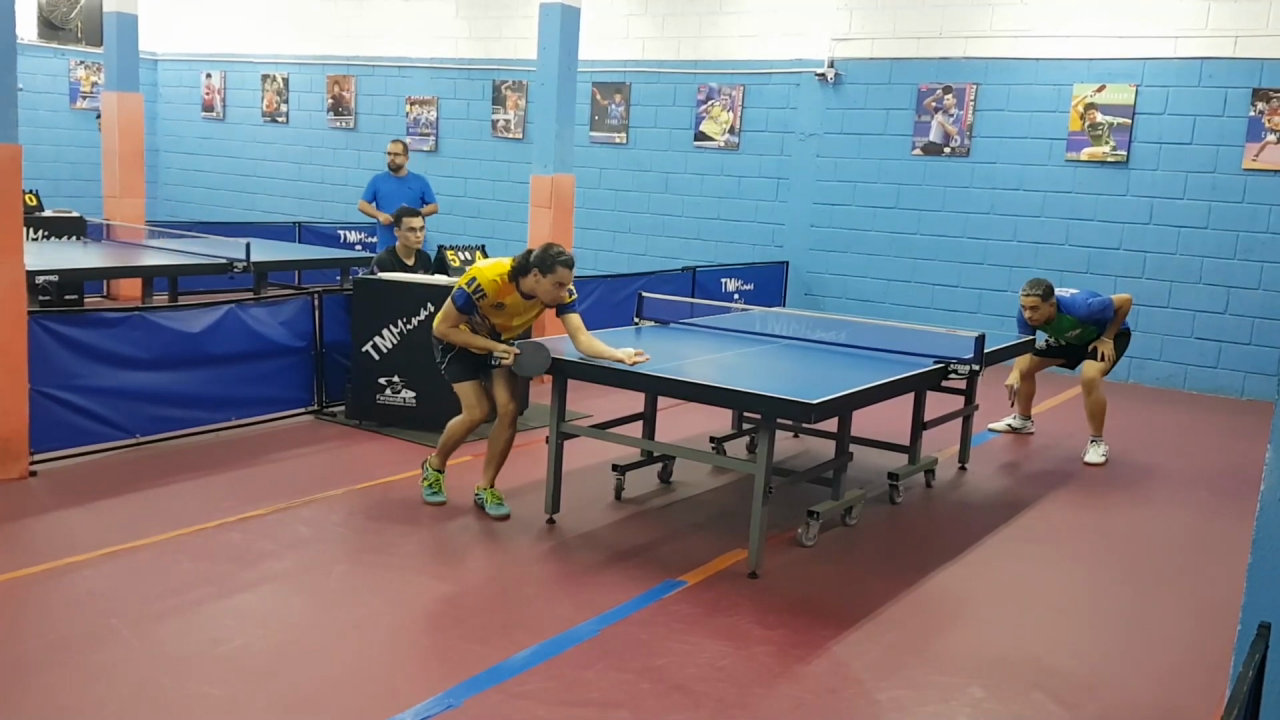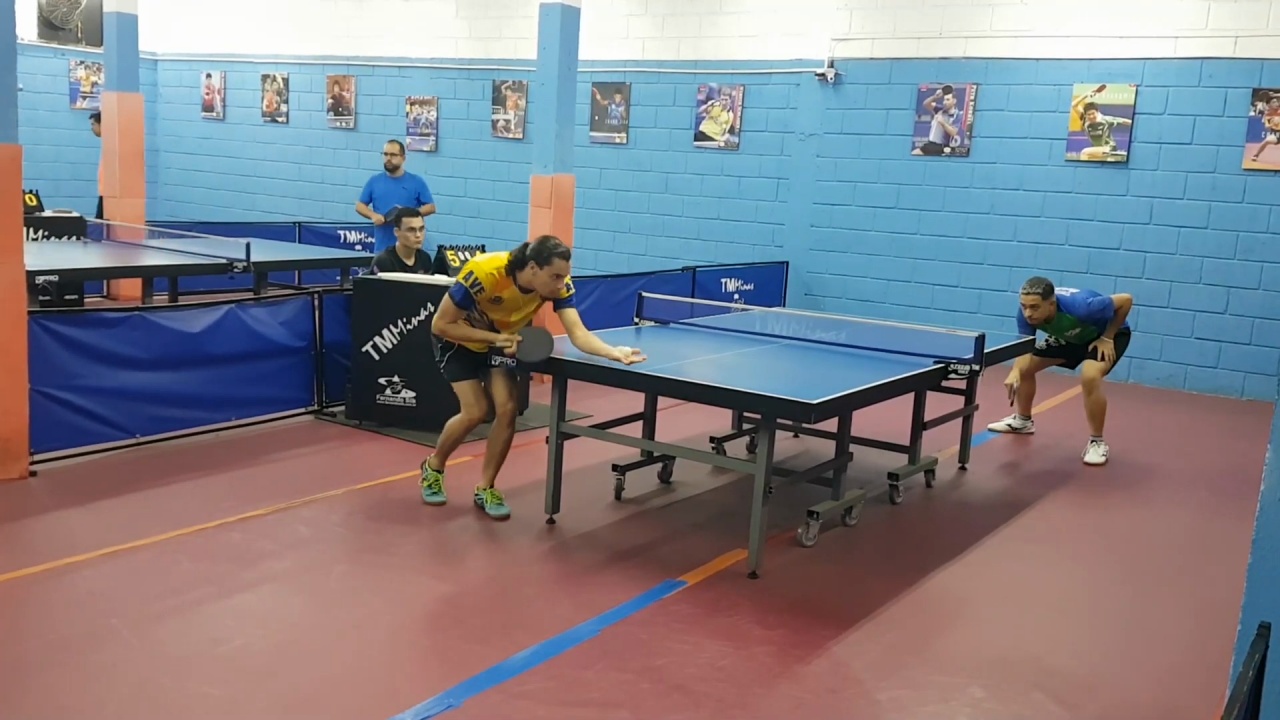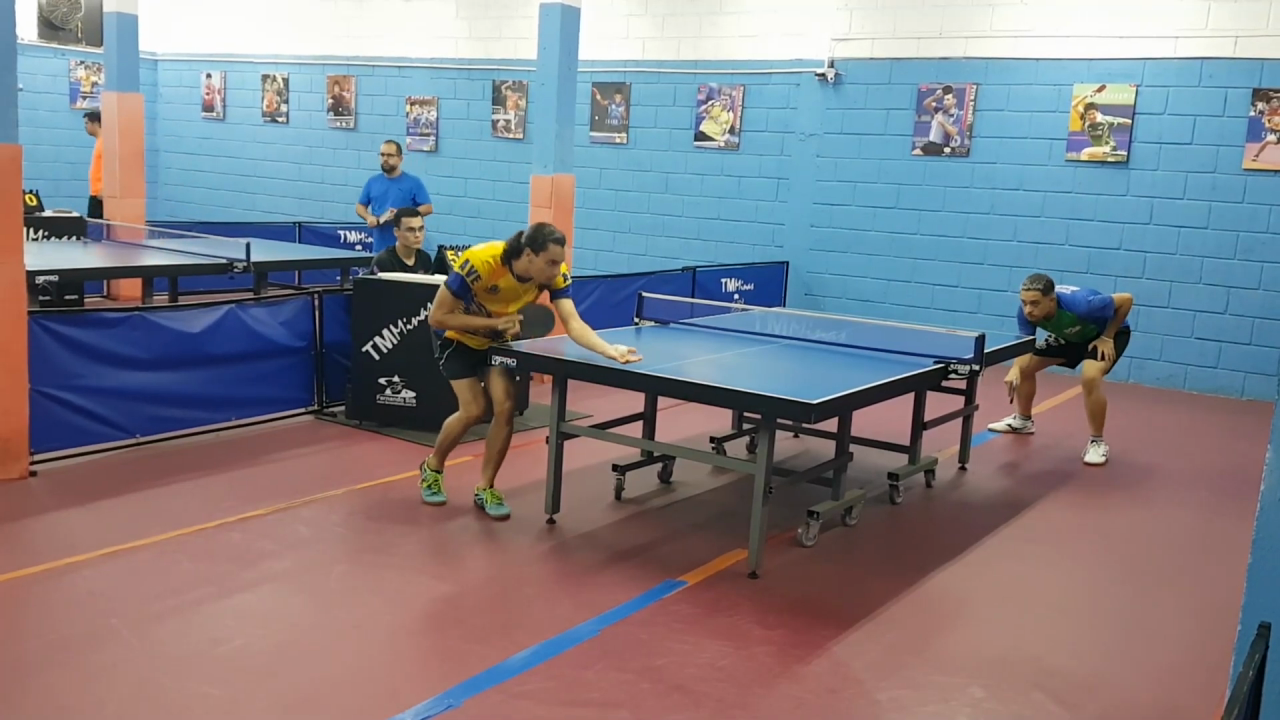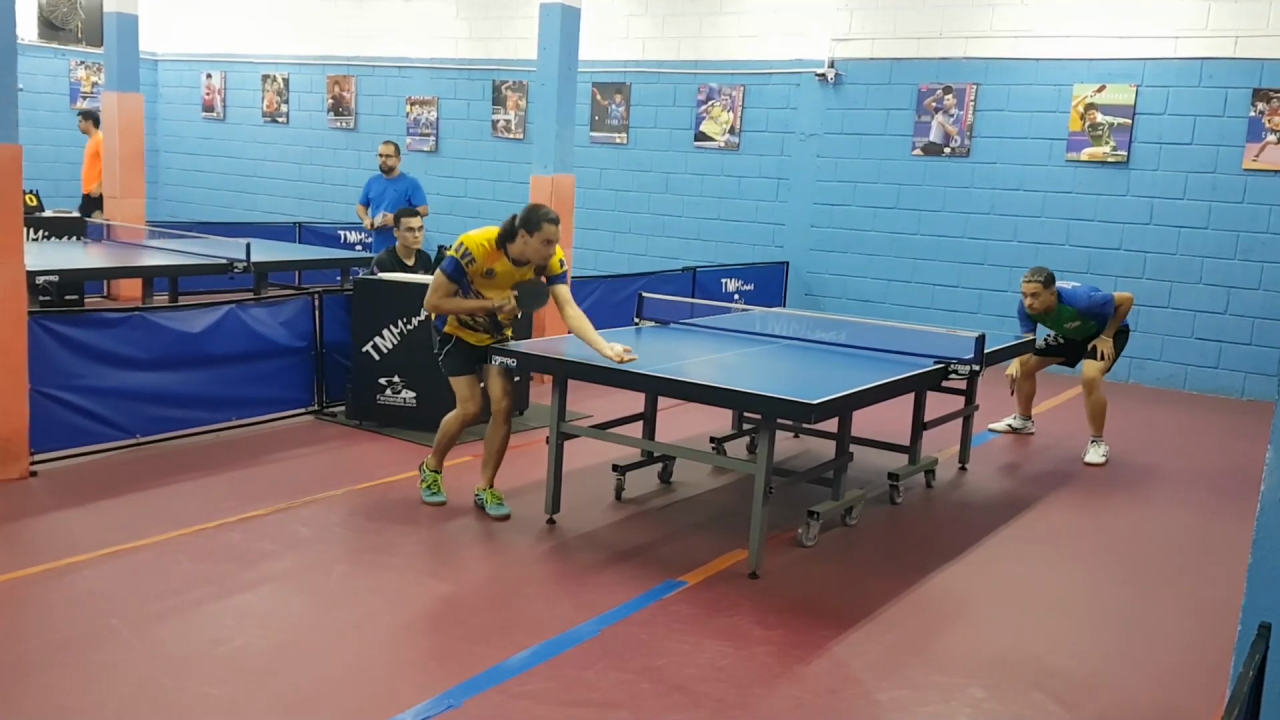
dt=0.1s
person 1, frame 1
left shoulder: (560, 289)
right shoulder: (485, 279)
left elbow: (581, 338)
right elbow: (443, 328)
left wrist: (618, 354)
right wrist: (494, 347)
left hip: (498, 343)
right hip: (457, 341)
left knee: (508, 410)
right knee: (476, 412)
left ankle: (486, 488)
right ankle: (433, 467)
person 1, frame 2
left shoulder: (557, 283)
right shoulder: (483, 273)
left elbow: (577, 332)
right elbow: (440, 326)
left wrist: (613, 352)
right wrist: (496, 338)
left hip: (499, 342)
right hip: (456, 340)
left knee: (507, 409)
right knee: (475, 412)
left ankle: (485, 488)
right ankle: (432, 468)
person 1, frame 3
left shoulder: (554, 273)
right shoulder: (479, 263)
left elbow: (573, 324)
right elbow: (437, 317)
left wrist: (610, 350)
right wrist: (495, 323)
left hip: (496, 339)
right hip: (456, 336)
left knee: (505, 408)
right knee: (473, 410)
left ankle: (485, 488)
right ankle: (431, 468)
person 1, frame 4
left shoulder: (550, 259)
right shoulder: (474, 247)
left elbow: (569, 310)
right elbow: (433, 302)
left wrist: (603, 347)
right wrist: (489, 305)
left hip: (497, 336)
right hip: (457, 332)
left knee: (503, 406)
right knee: (470, 408)
left ankle: (485, 489)
right ankle: (431, 469)
person 2, frame 1
left shoulder: (1080, 308)
right shoulder: (1026, 314)
left elbow: (1126, 300)
left wrist: (1107, 338)
right wrist: (1015, 373)
left hip: (1110, 334)
right hip: (1069, 337)
left knee: (1090, 377)
right knee: (1025, 368)
left ankle: (1097, 442)
right ankle: (1023, 420)
person 2, frame 2
left shoulder: (1079, 308)
right shoulder: (1026, 314)
left elbow: (1126, 300)
left wrist: (1107, 338)
right wrist: (1015, 372)
left hip: (1109, 333)
right hip: (1070, 336)
left knee: (1090, 376)
right knee: (1025, 368)
left ankle: (1097, 442)
right ankle: (1023, 421)
person 2, frame 3
left shoulder: (1080, 306)
right shoulder: (1026, 311)
left elbow: (1126, 299)
left wrist: (1107, 337)
right wrist: (1015, 369)
left hip: (1108, 333)
right hip: (1070, 335)
left knee: (1090, 376)
right knee: (1025, 368)
left ankle: (1097, 442)
right ankle: (1023, 420)
person 2, frame 4
left shoulder: (1080, 301)
right shoulder: (1026, 307)
left elbow: (1126, 299)
left wrist: (1106, 336)
right wrist: (1015, 364)
left hip: (1105, 332)
right hip: (1071, 334)
left knee: (1090, 376)
right knee: (1025, 366)
left ankle: (1098, 442)
right ankle: (1023, 421)
